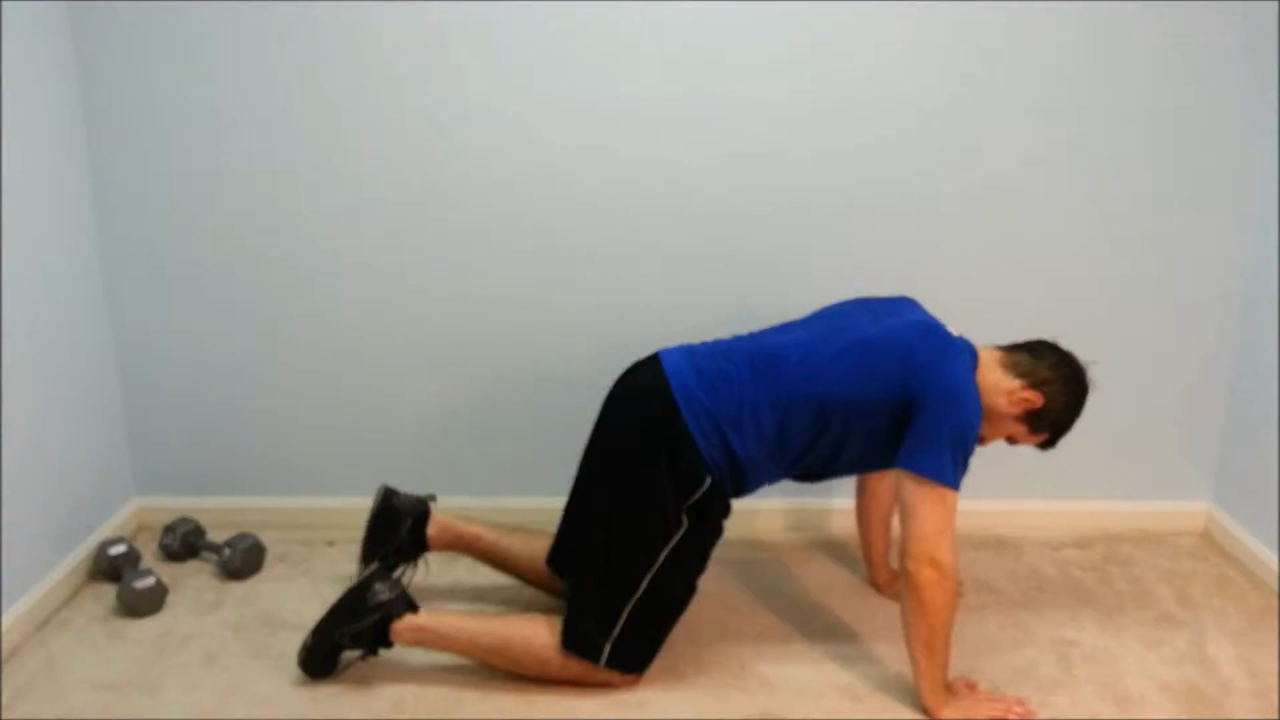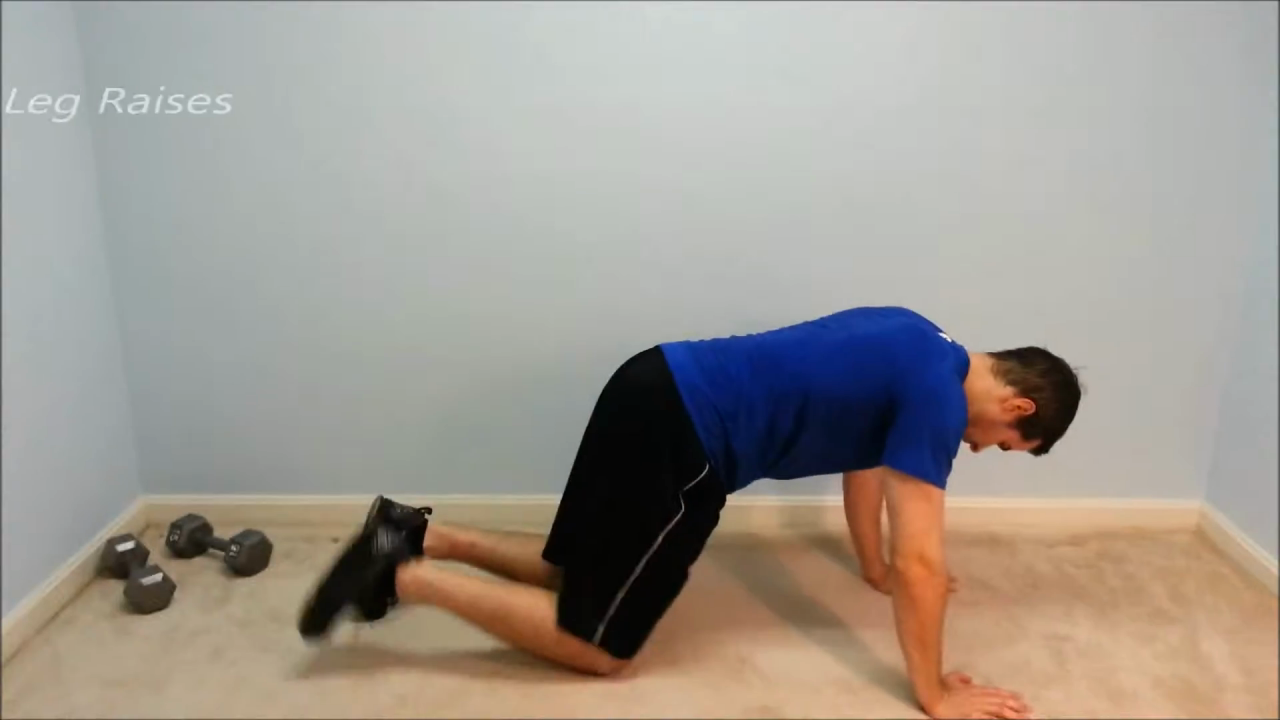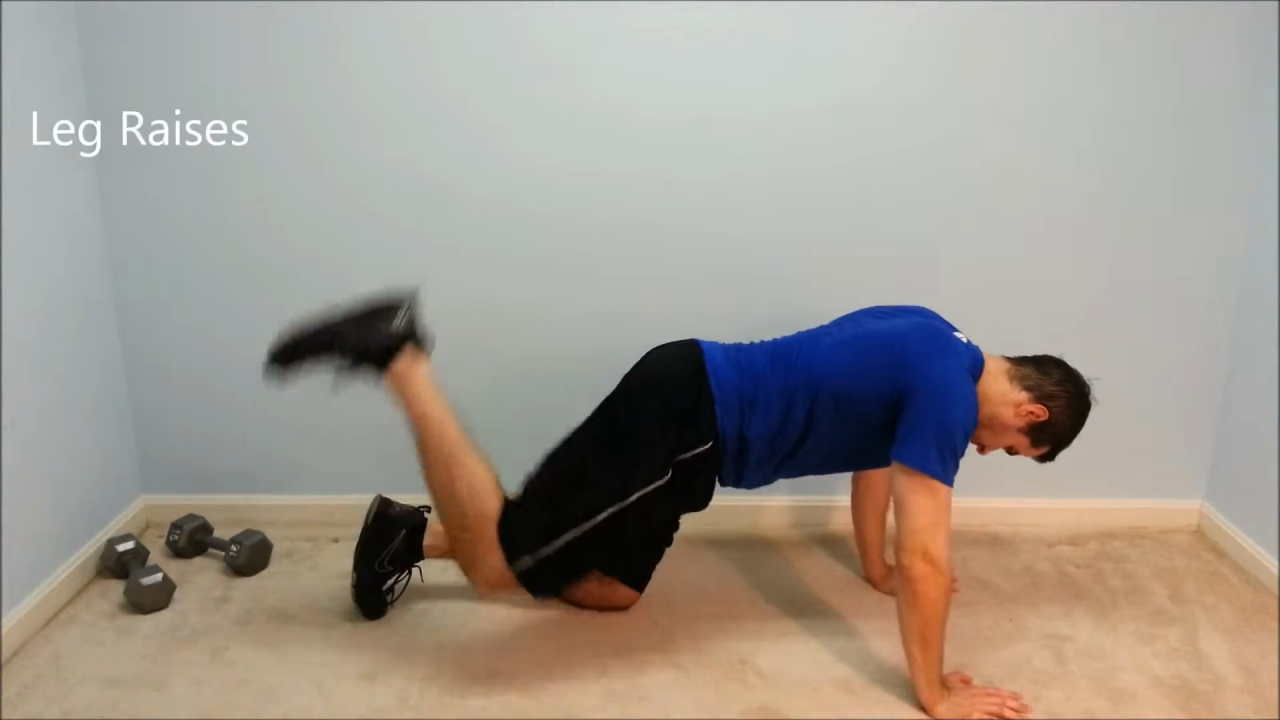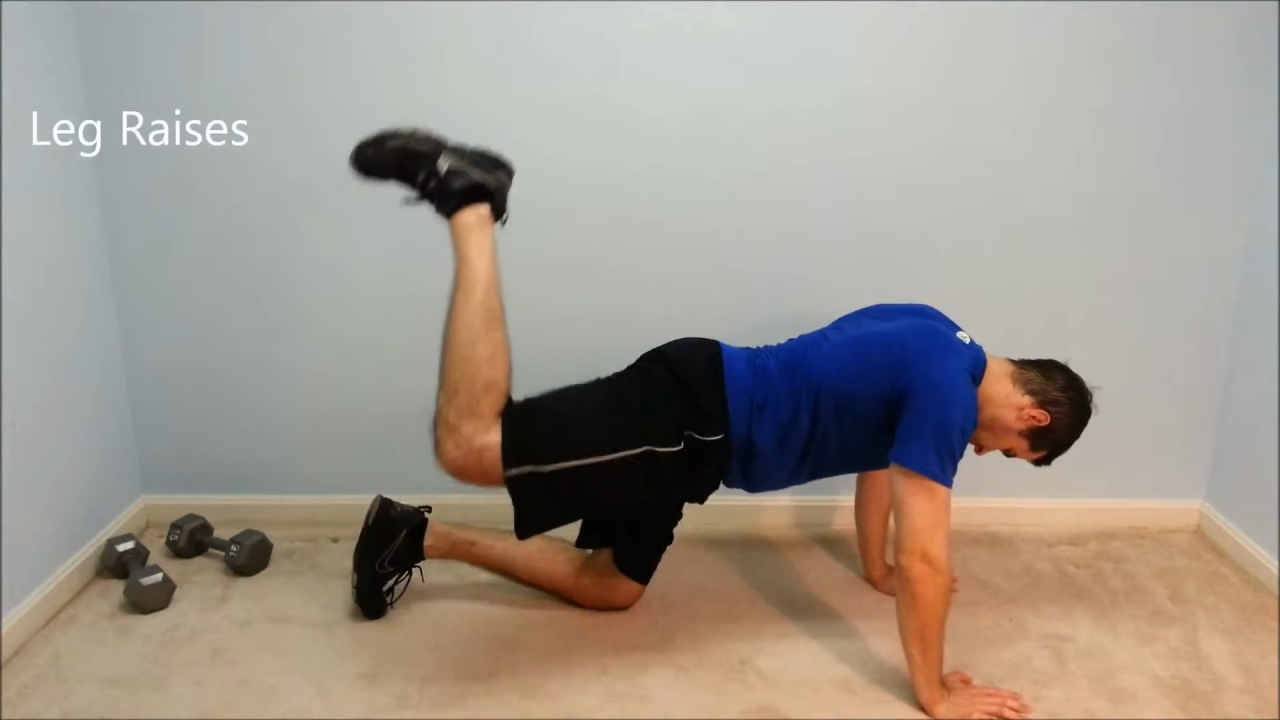
dt=0.3s
person 1, frame 1
left shoulder: (920, 339)
right shoulder: (952, 393)
left elbow: (878, 450)
right elbow: (931, 567)
left wrist: (879, 570)
left hip: (661, 398)
right hip: (679, 447)
left knee: (588, 574)
left ankle: (427, 525)
right ankle: (400, 619)
person 1, frame 2
left shoulder: (917, 352)
right shoulder: (936, 396)
left elbow: (865, 449)
right elbow: (921, 562)
left wrist: (871, 566)
left hip: (664, 396)
right hip: (670, 432)
left knee: (591, 574)
right knee: (595, 645)
left ankle: (423, 536)
right ankle: (406, 571)
person 1, frame 3
left shoulder: (933, 350)
right shoulder: (949, 394)
left elbow: (872, 450)
right elbow: (925, 561)
left wrist: (875, 566)
left hip: (685, 396)
right hip: (683, 419)
left knee: (609, 587)
right knee: (502, 564)
left ankle: (416, 533)
right ankle: (402, 353)
person 1, frame 4
left shoulder: (933, 344)
right shoulder: (949, 394)
left elbow: (879, 452)
right elbow: (923, 562)
left wrist: (872, 566)
left hip: (693, 416)
right hip: (688, 413)
left knee: (607, 587)
right knee: (469, 444)
left ankle: (420, 536)
right ankle: (472, 206)
